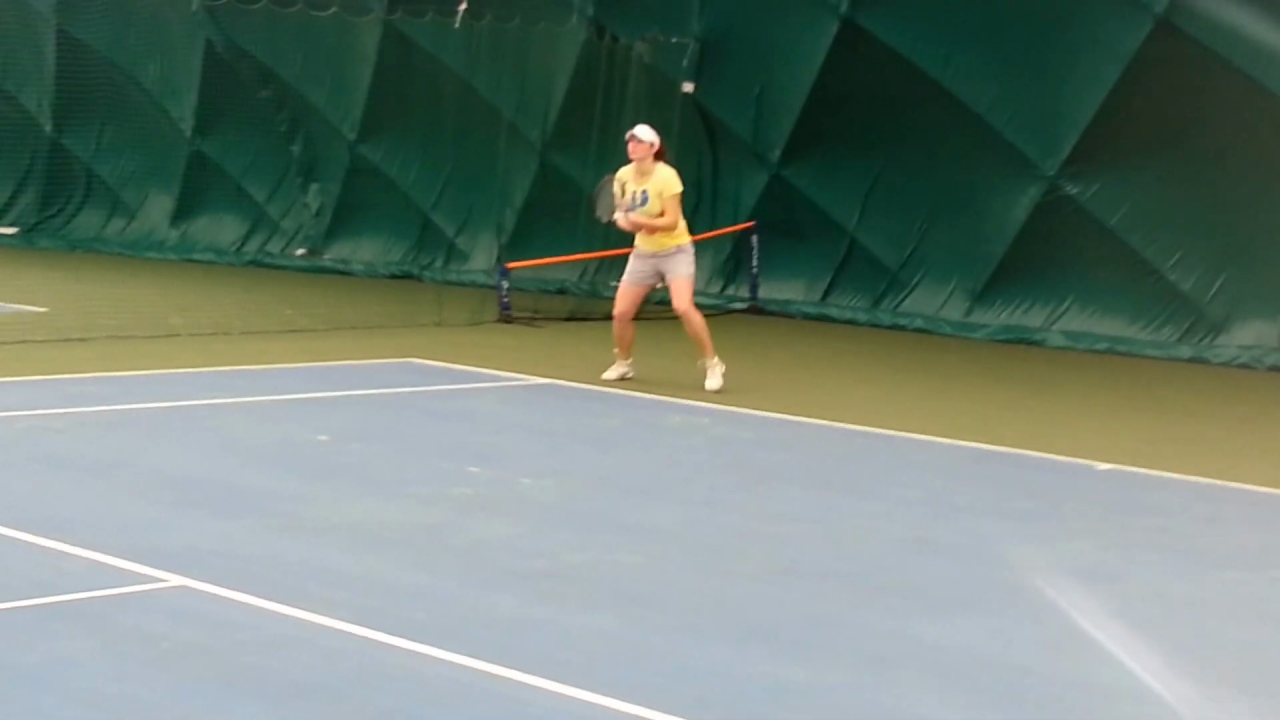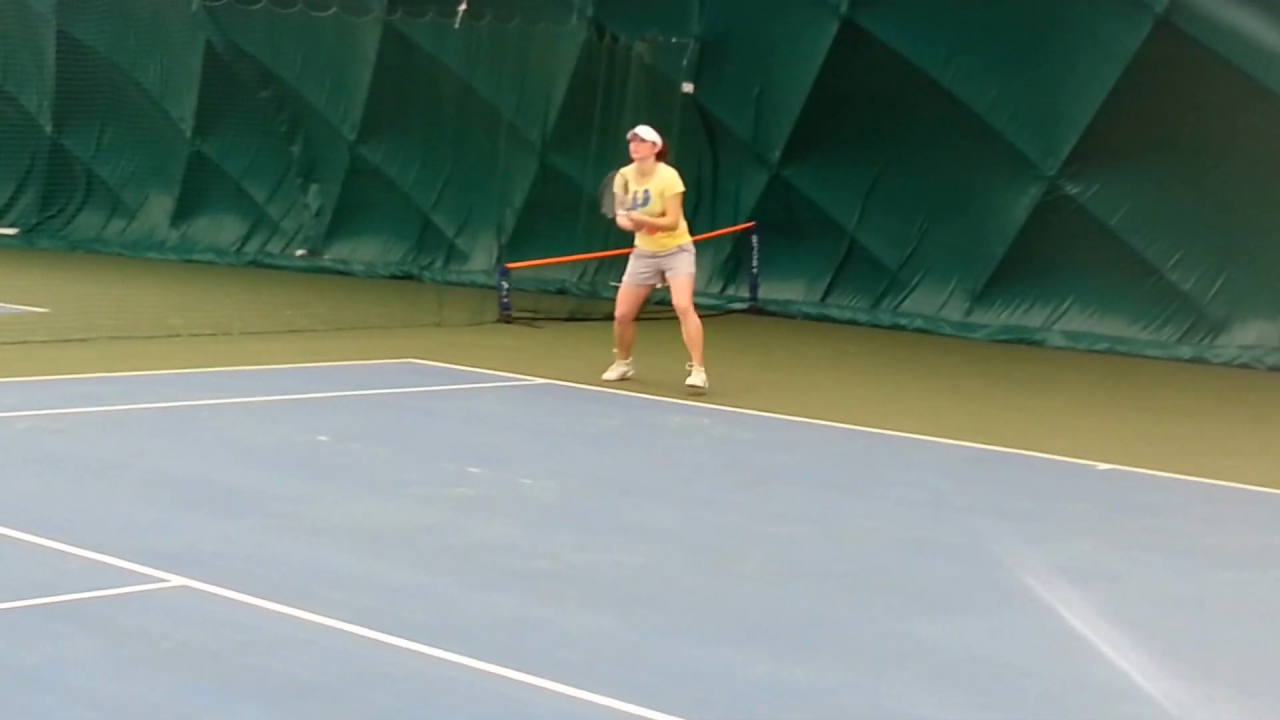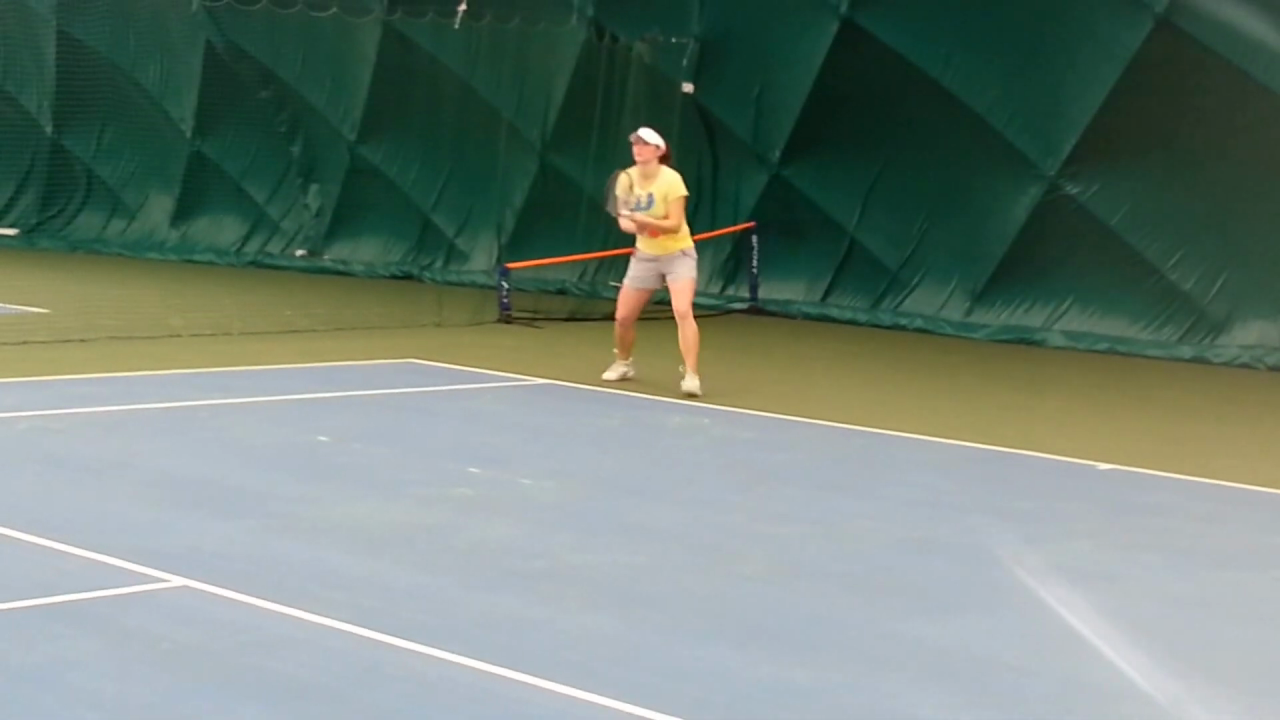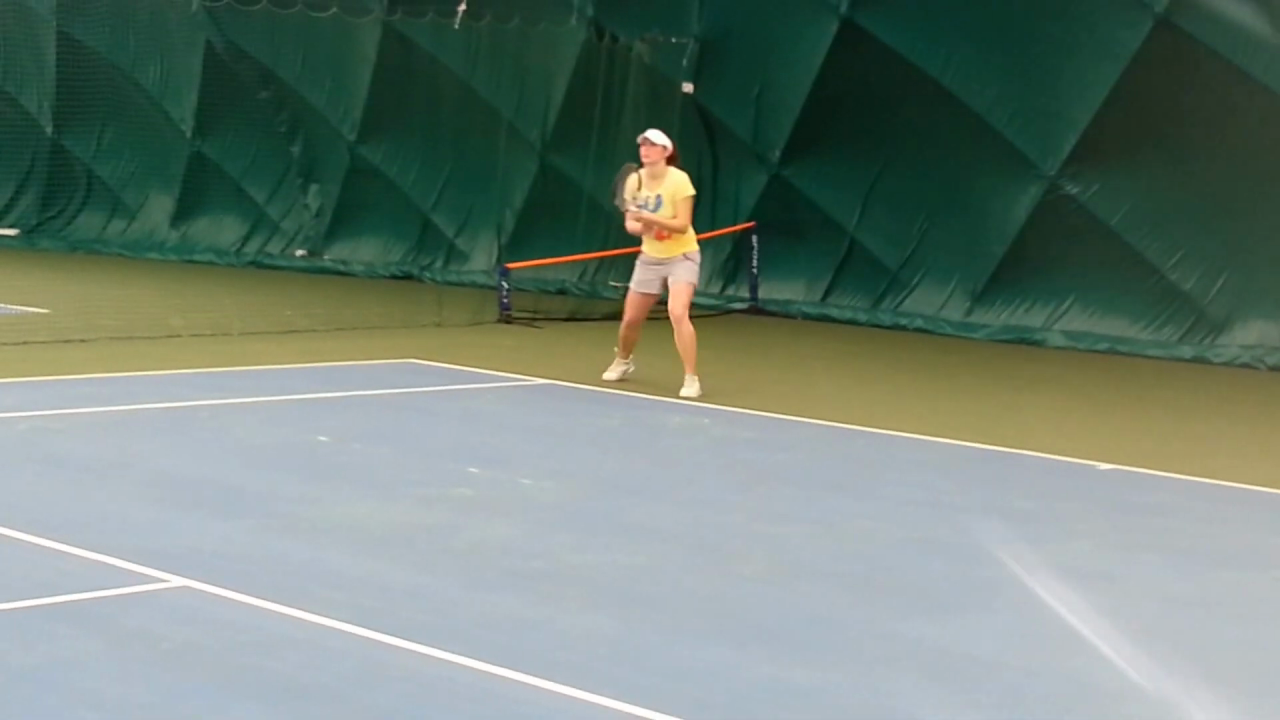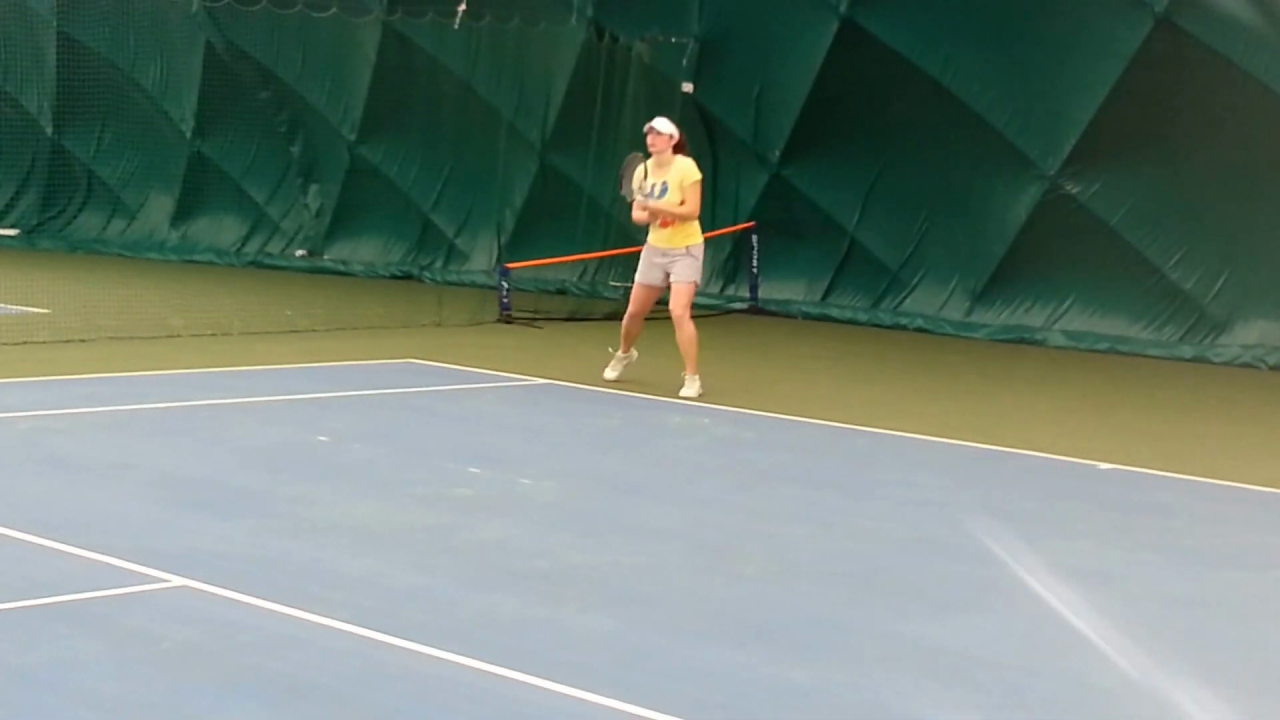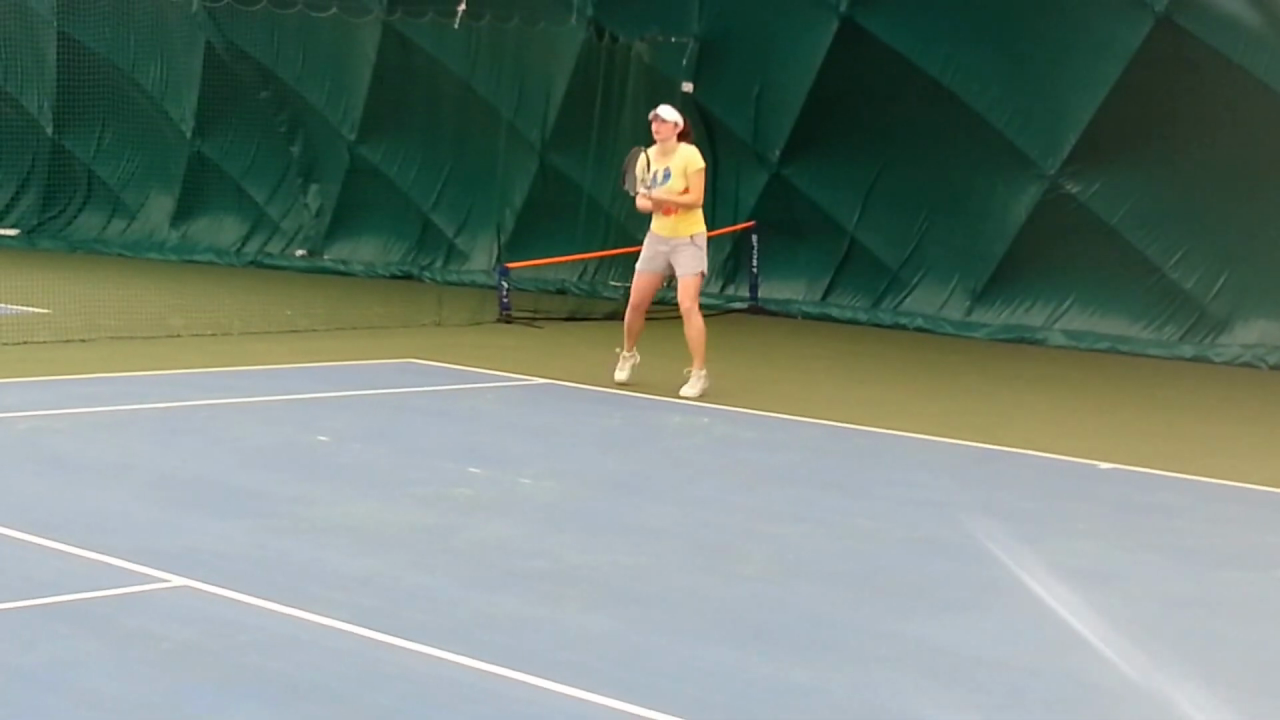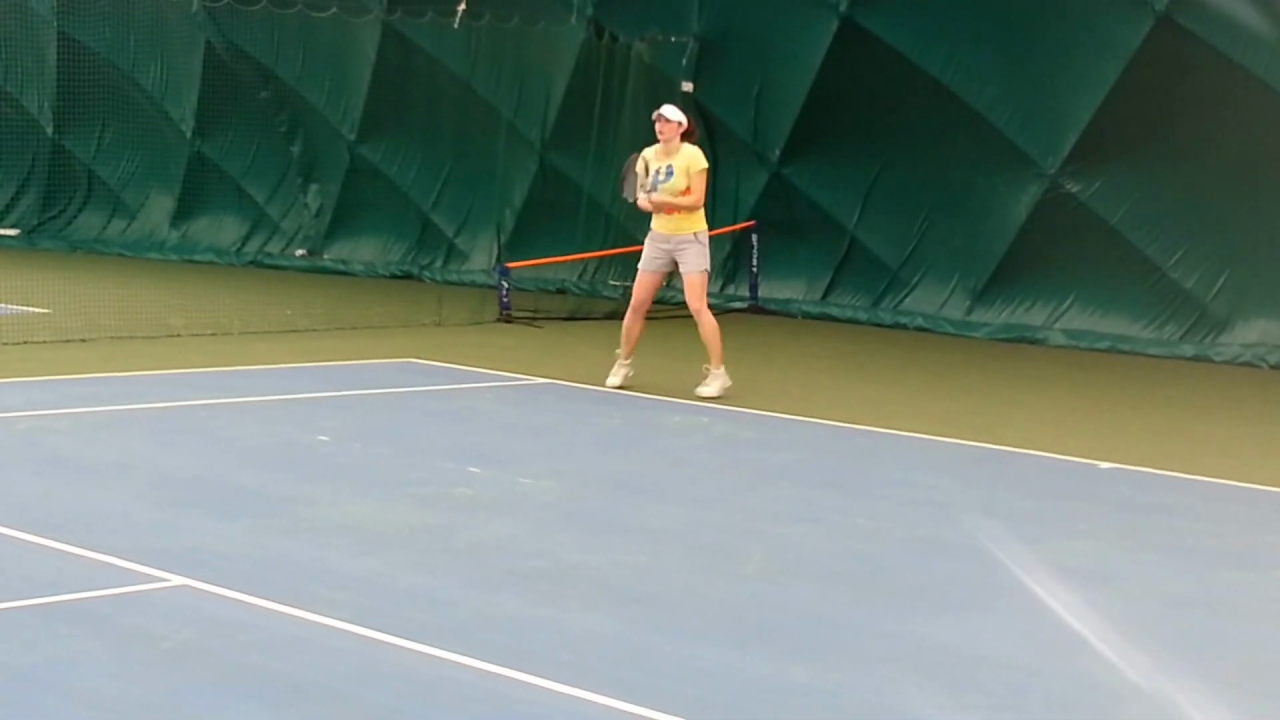
dt=0.1s
person 1, frame 1
left shoulder: (667, 176)
right shoulder: (623, 176)
left elbow: (672, 222)
right elbow: (621, 217)
left wrist: (639, 220)
right wrist: (627, 224)
left hip: (677, 251)
right hip: (644, 252)
left knee: (683, 307)
right knee: (621, 313)
left ankle: (713, 364)
right ankle: (623, 363)
person 1, frame 2
left shoulder: (668, 177)
right shoulder: (624, 176)
left elbow: (673, 222)
right elbow: (622, 218)
left wrist: (642, 219)
right wrist: (629, 223)
left hip: (676, 250)
right hip: (643, 252)
left knee: (683, 305)
right knee: (622, 314)
left ankle: (697, 369)
right ankle: (623, 363)
person 1, frame 3
left shoulder: (671, 179)
right shoulder: (628, 179)
left elbow: (676, 224)
right elbow: (624, 220)
left wrist: (642, 219)
right wrist: (633, 226)
left hip: (679, 254)
right hip: (645, 255)
left knee: (682, 310)
right knee: (623, 316)
left ankle: (691, 375)
right ankle: (623, 363)
person 1, frame 4
left shoulder: (679, 180)
right shoulder: (634, 181)
left elbow: (683, 224)
right elbow: (631, 223)
left wrist: (650, 217)
right wrist: (640, 227)
left hip: (682, 257)
right hip: (650, 259)
left knee: (677, 313)
right knee: (630, 319)
left ankle: (691, 379)
right ankle: (623, 361)
person 1, frame 5
left shoulder: (686, 167)
right shoulder: (642, 170)
left elbow: (692, 211)
right elbow: (636, 213)
left wrist: (658, 207)
right wrist: (648, 215)
left hip: (686, 250)
right hip: (654, 250)
left knee: (679, 313)
right knee: (634, 313)
left ankle: (692, 378)
right ankle: (624, 355)
person 1, frame 6
left shoulder: (690, 154)
right shoulder: (647, 157)
left elbow: (696, 199)
right elbow: (641, 202)
left wrist: (662, 197)
right wrist: (651, 203)
left hip: (689, 239)
right hip: (657, 238)
left knee: (688, 306)
right knee: (636, 304)
left ankle: (698, 373)
right ankle: (628, 354)
person 1, frame 7
left shoulder: (693, 154)
right shoulder: (647, 156)
left elbow: (697, 199)
right elbow: (642, 198)
left wrist: (662, 199)
right wrist: (647, 200)
left hip: (691, 238)
right hip: (659, 238)
left knee: (697, 305)
right knee: (637, 305)
left ankle: (717, 372)
right ankle: (624, 364)
